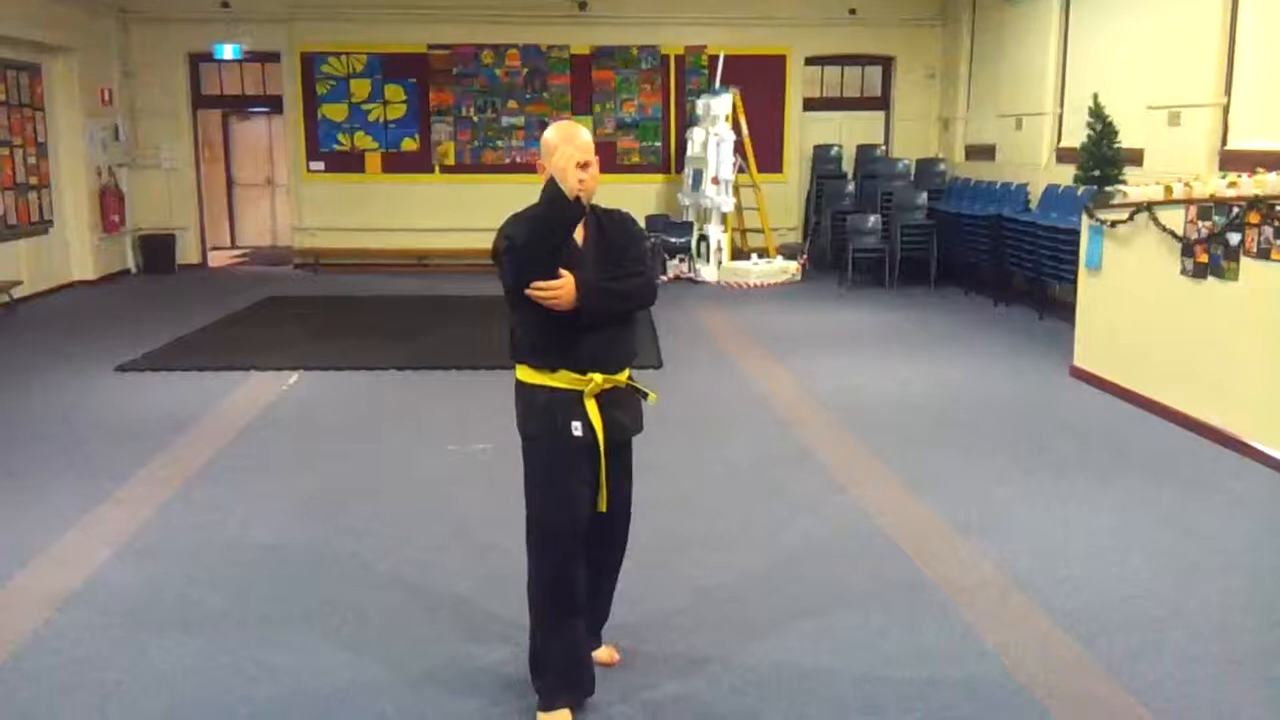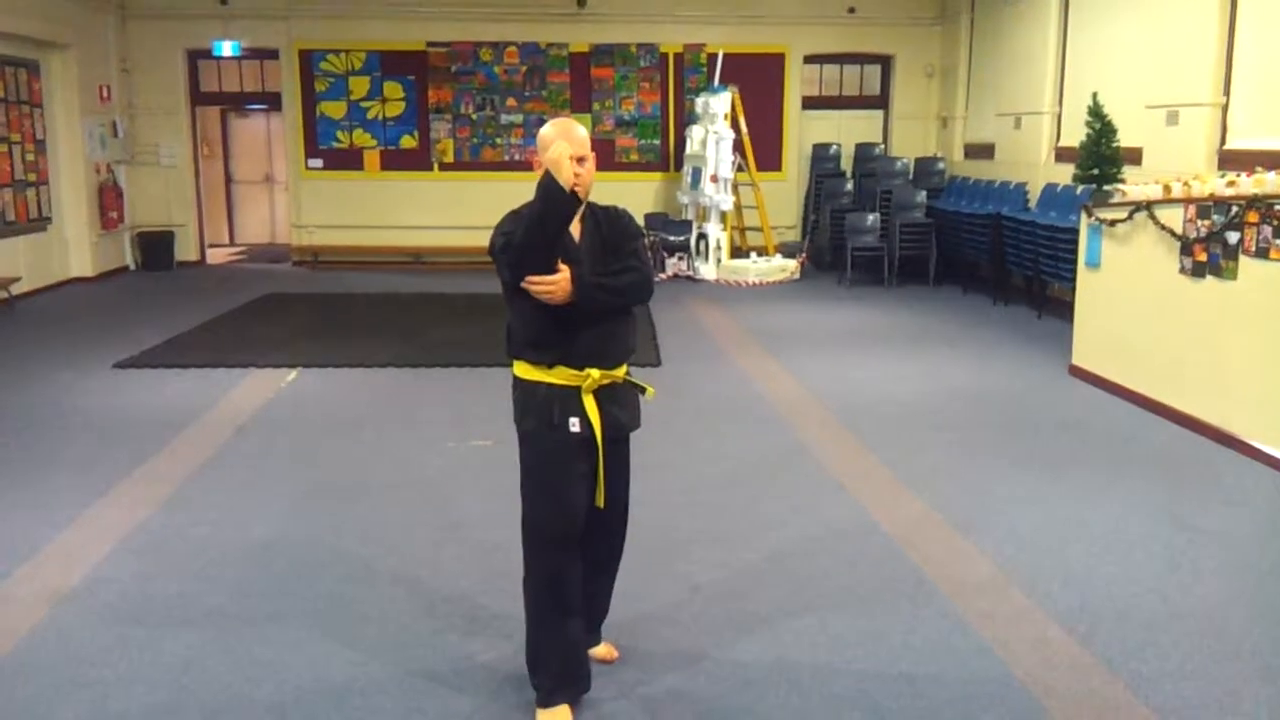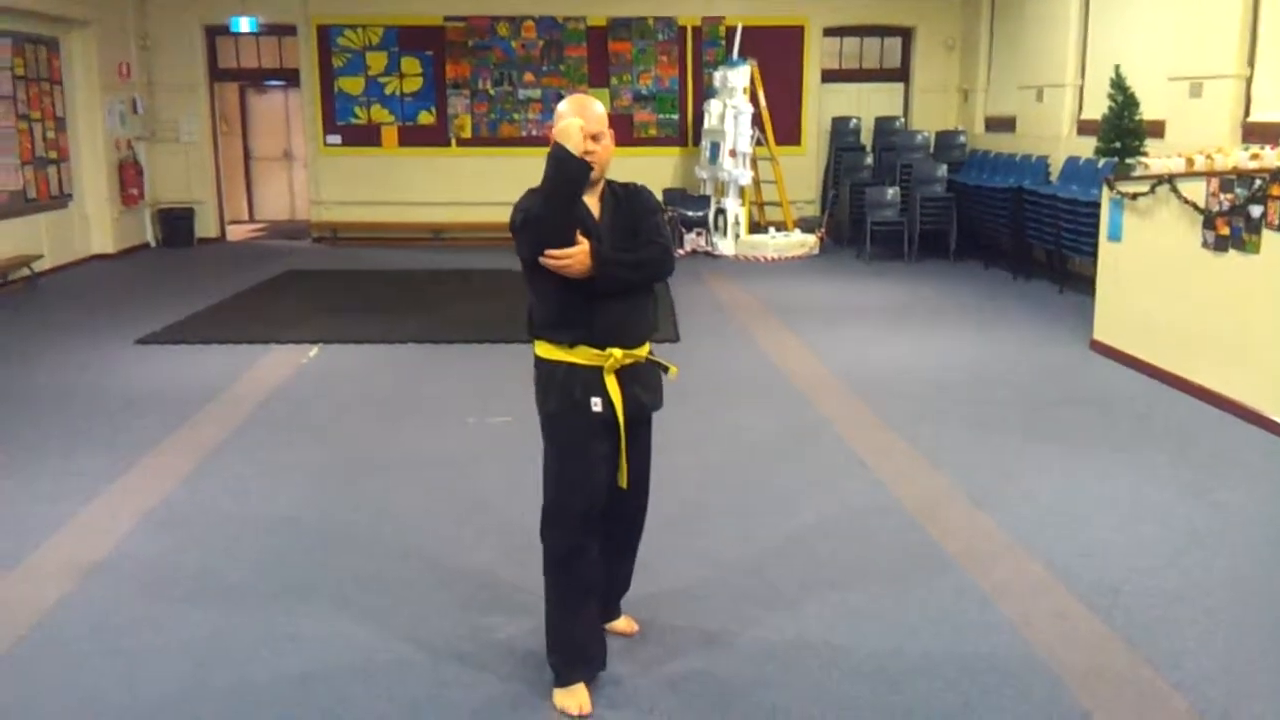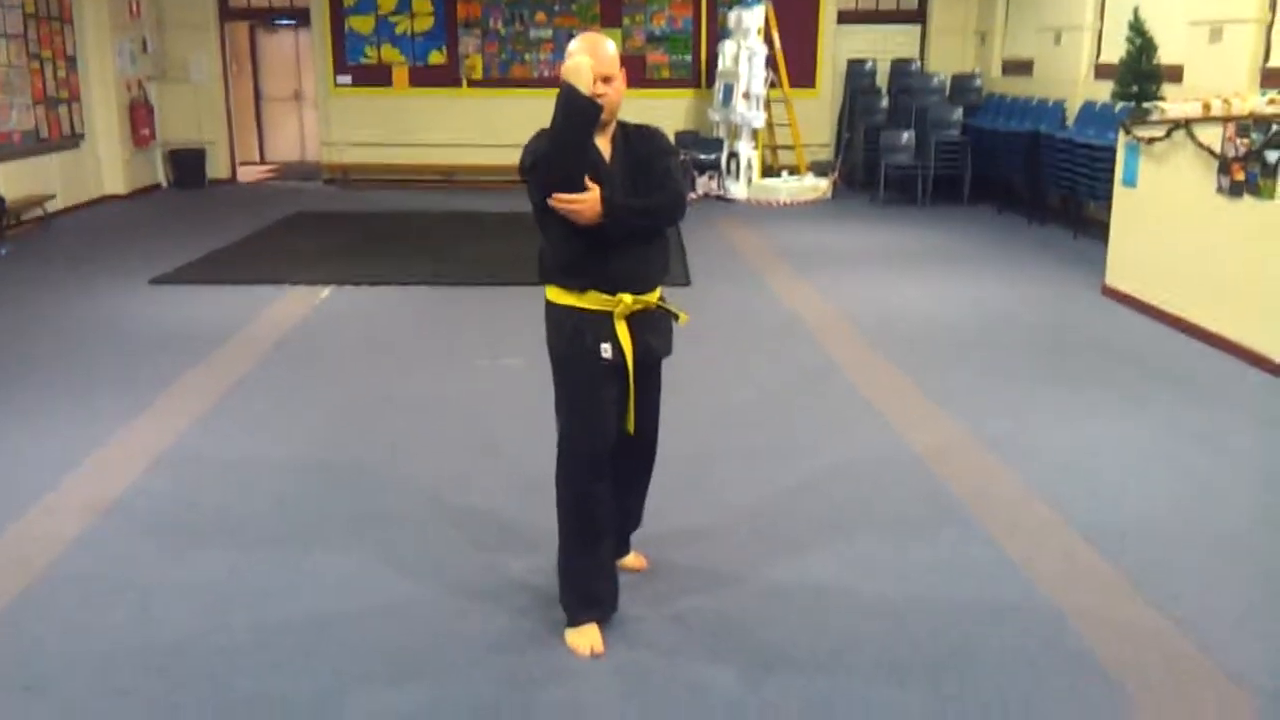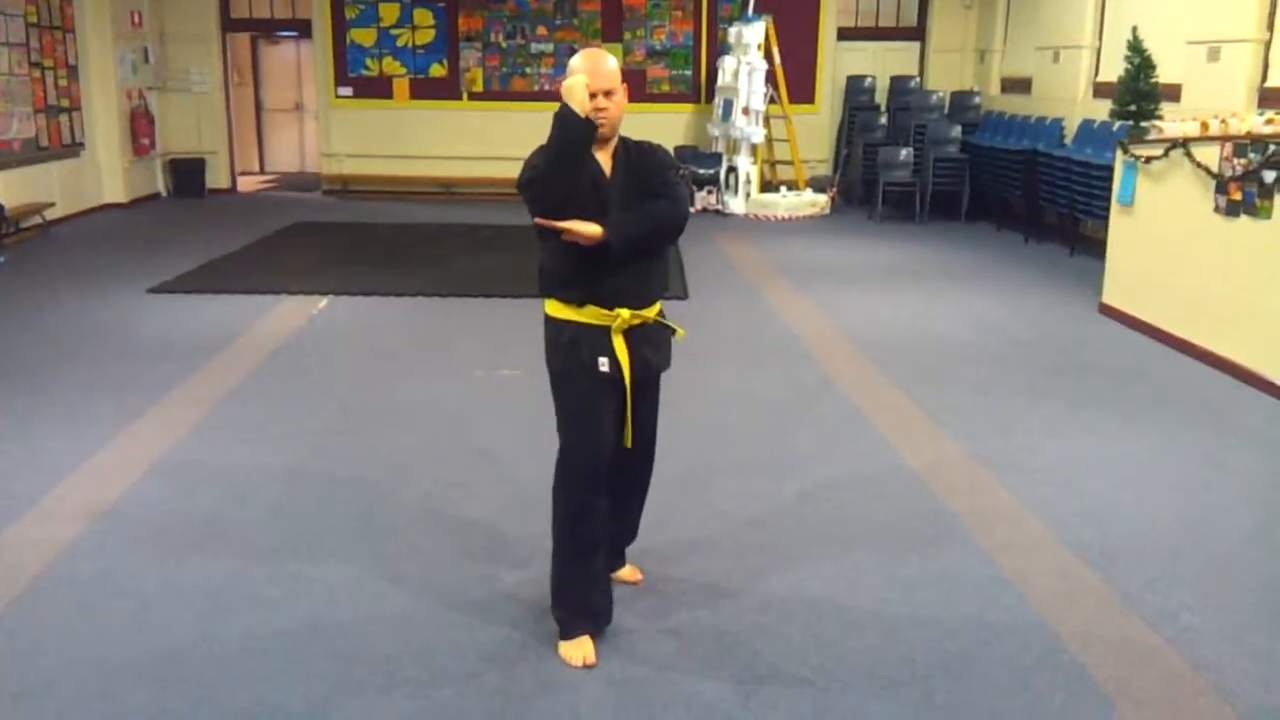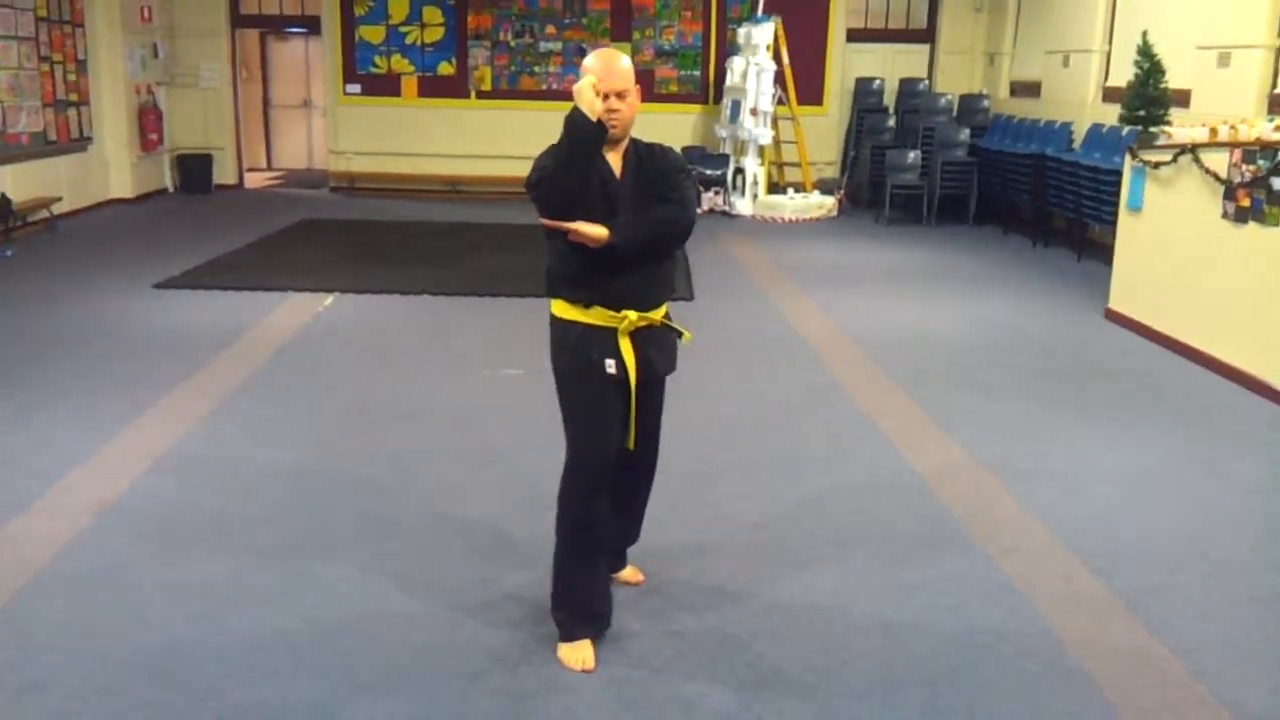
dt=0.5s
person 1, frame 1
left shoulder: (619, 227)
right shoulder: (522, 229)
left elbow: (644, 287)
right elbow: (530, 267)
left wrist: (583, 294)
right wrist: (559, 192)
left hip: (611, 399)
right hip: (550, 404)
left knee: (606, 528)
right knee: (556, 537)
left ankle: (585, 633)
person 1, frame 2
left shoulder: (617, 224)
right shoulder: (519, 227)
left elbow: (640, 283)
right elbow: (528, 262)
left wrist: (578, 289)
right wrist: (554, 187)
left hip: (609, 395)
right hip: (547, 400)
left knee: (604, 524)
right knee: (552, 533)
left ankle: (584, 630)
person 1, frame 3
left shoulder: (636, 201)
right shoulder: (537, 205)
left elbow: (660, 258)
right elbow: (549, 238)
left wrist: (597, 263)
right wrist: (564, 156)
left hip: (632, 373)
right hip: (568, 378)
left knee: (624, 502)
right knee: (570, 513)
left ankle: (604, 603)
right ankle: (572, 665)
person 1, frame 4
left shoulder: (649, 145)
right shoulder: (548, 147)
left elbow: (671, 204)
right elbow: (558, 182)
left wrist: (607, 211)
right wrist: (574, 99)
left hip: (642, 319)
right hip: (580, 323)
left knee: (635, 443)
right knee: (586, 453)
left ankle: (614, 541)
right ankle: (584, 603)
person 1, frame 5
left shoulder: (651, 161)
right shoulder: (551, 161)
left elbow: (671, 216)
right elbow: (550, 200)
left wrist: (604, 233)
right wrist: (571, 118)
left hip: (641, 332)
right hip: (578, 336)
left knee: (632, 455)
right knee: (583, 464)
left ankle: (609, 553)
right ankle: (578, 615)
person 1, frame 6
left shoulder: (662, 164)
right shoulder: (562, 160)
left elbow: (678, 221)
right elbow: (555, 198)
left wrist: (610, 235)
right wrist: (583, 122)
left hip: (646, 334)
right hip: (584, 335)
left knee: (635, 456)
right knee: (590, 463)
left ankle: (610, 554)
right ankle: (578, 617)
